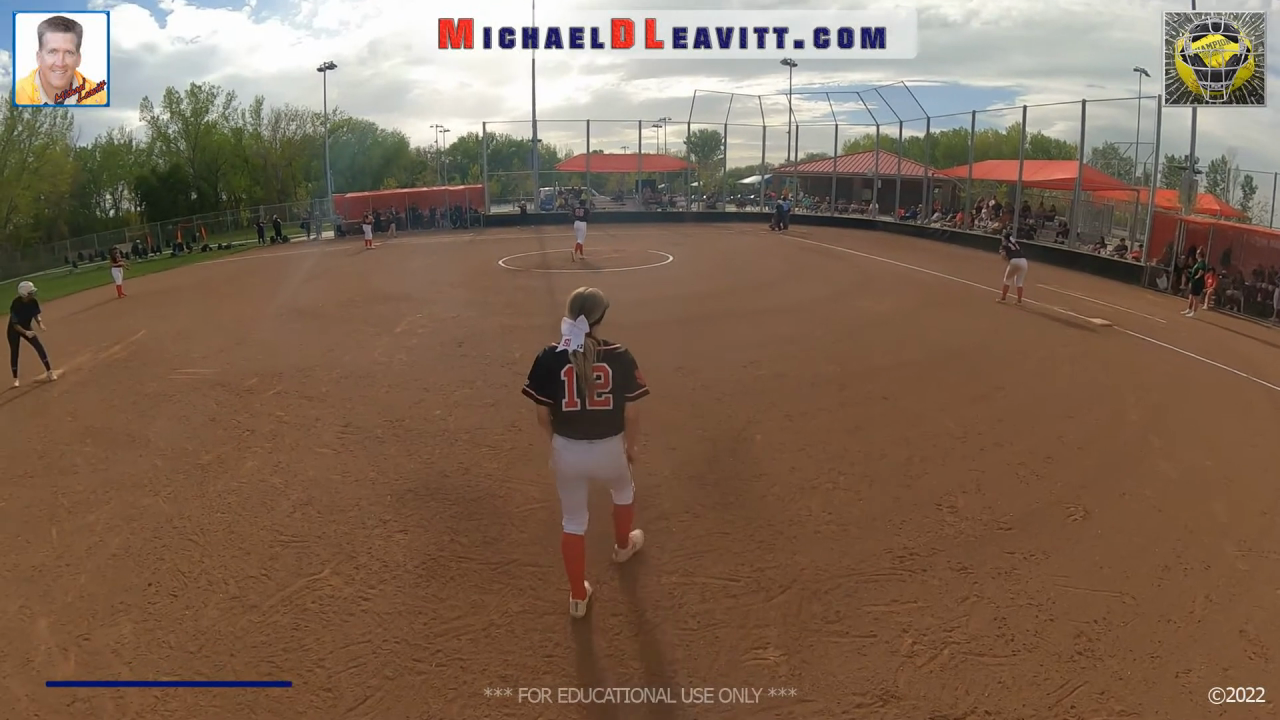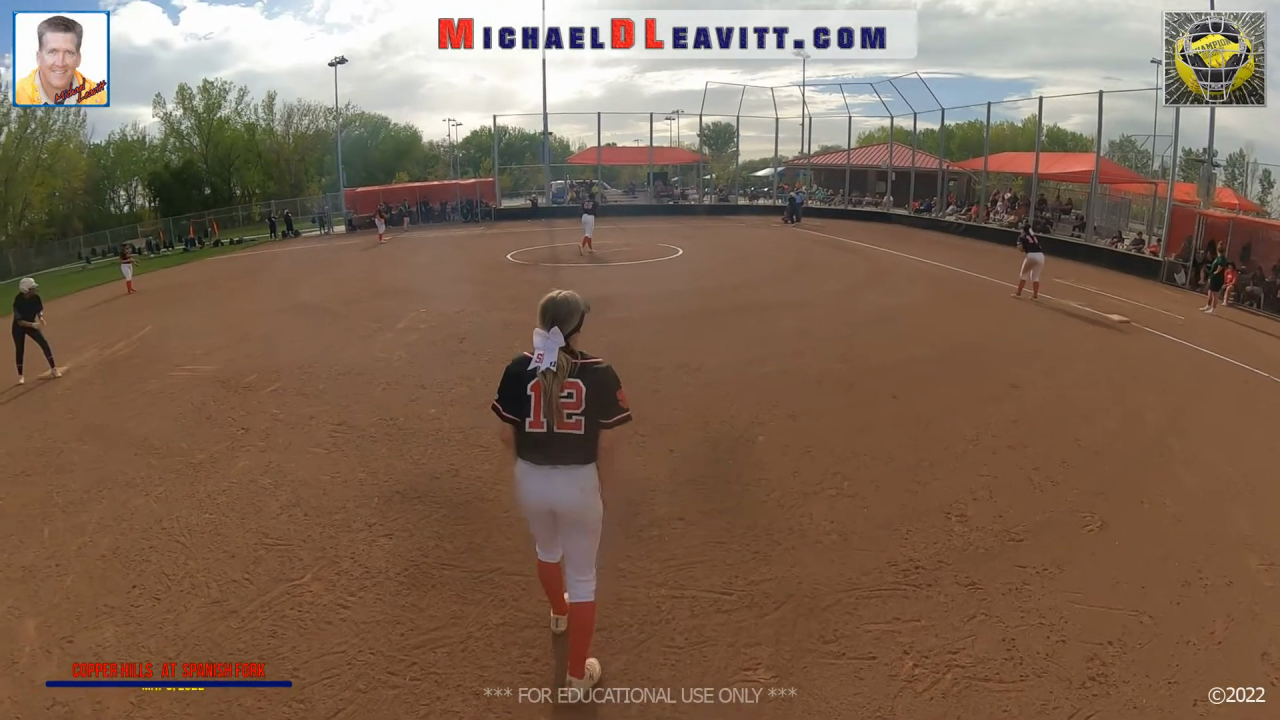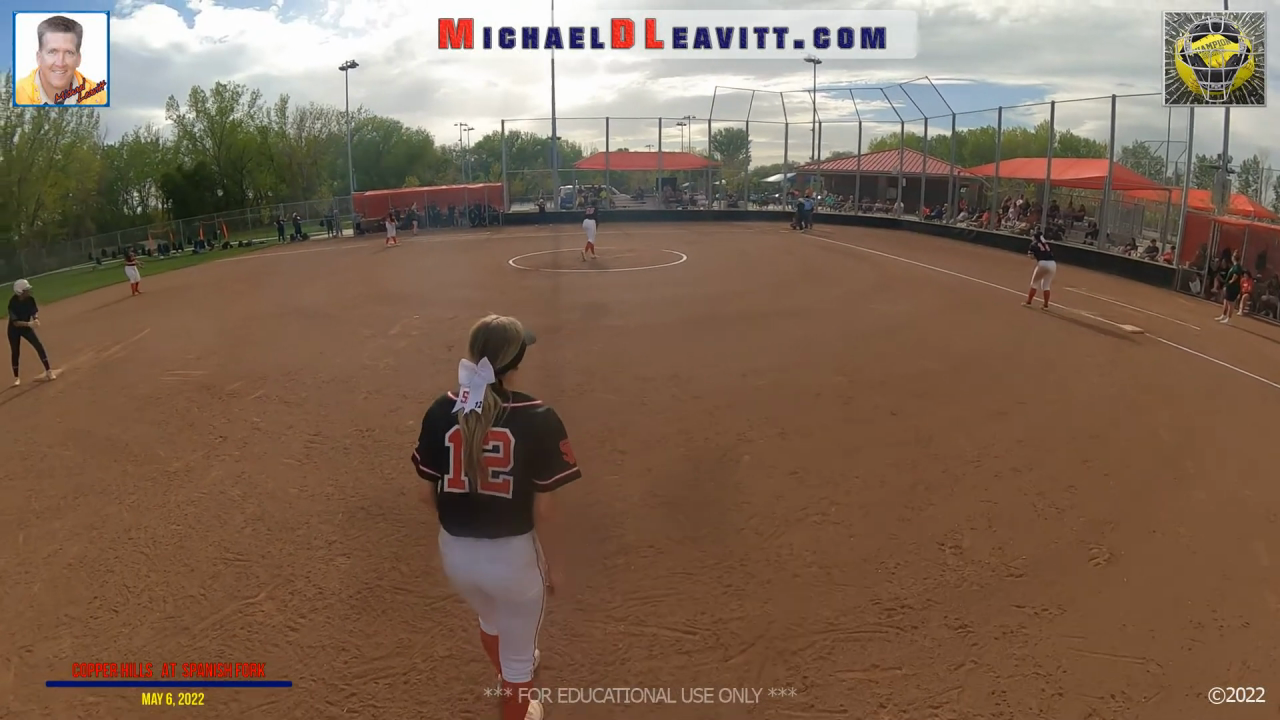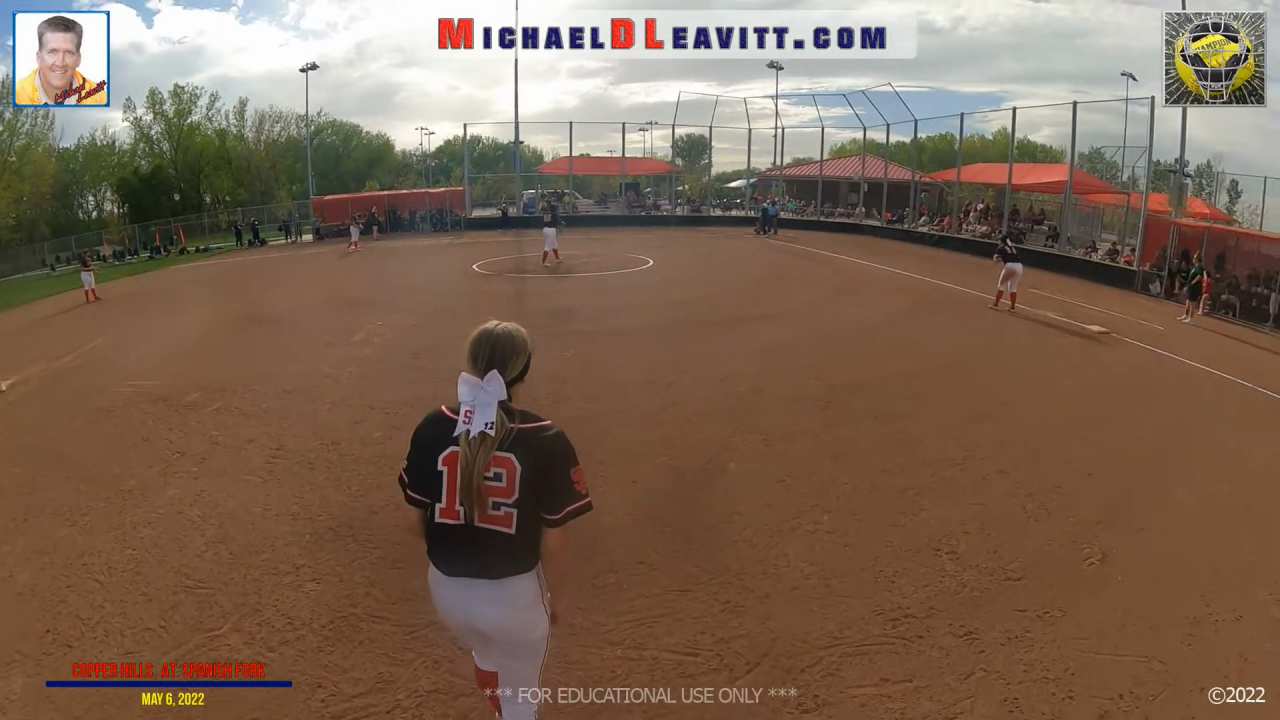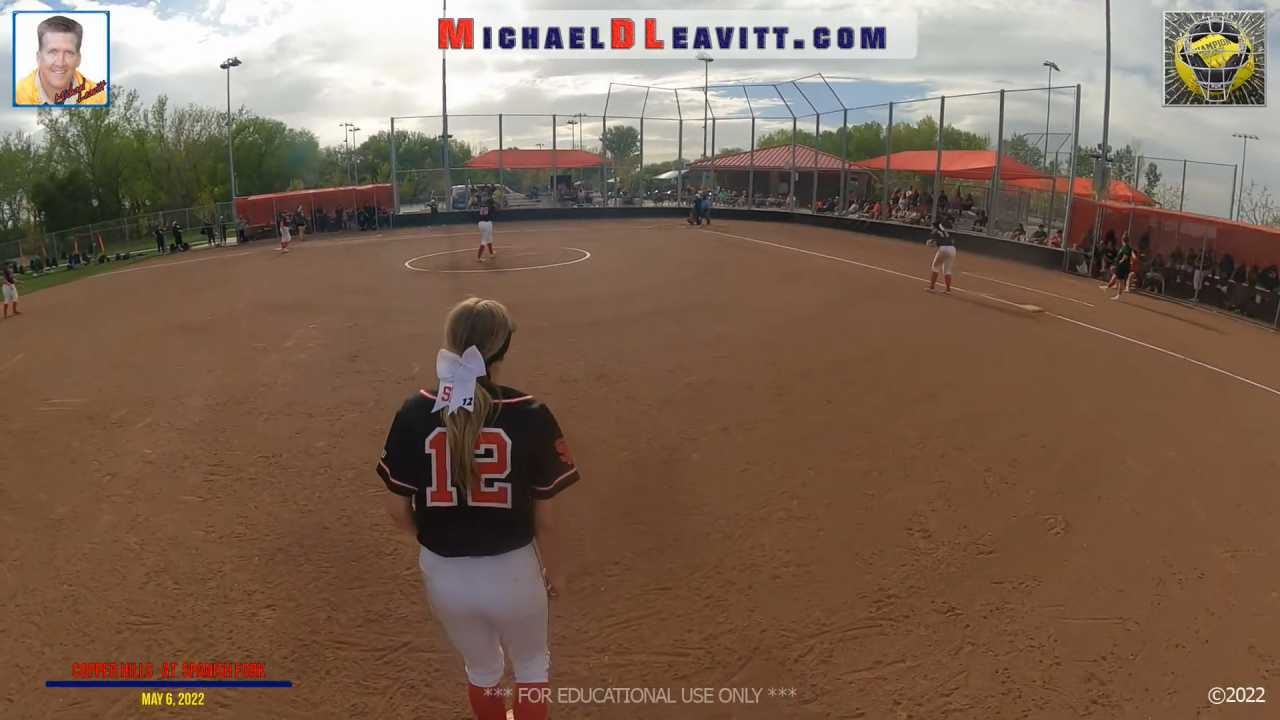
dt=0.5s
person 1, frame 1
left shoulder: (549, 358)
right shoulder: (619, 357)
left elbow: (542, 414)
right elbow: (630, 414)
right wrist: (631, 446)
left hip: (566, 451)
right hip: (608, 448)
left knee: (573, 522)
right knee: (623, 490)
right ankle: (623, 545)
person 1, frame 2
left shoulder: (519, 369)
right shoulder: (599, 374)
left elbow: (507, 435)
right elbow: (606, 443)
right wrist: (603, 483)
left hip: (530, 480)
right hip: (579, 482)
left knee: (548, 550)
right knee: (582, 578)
left ankle: (559, 613)
right ankle: (577, 675)
person 1, frame 3
left shoulder: (441, 412)
right shoulder: (538, 419)
left elbow: (428, 494)
right elbow: (542, 510)
right wrist: (551, 562)
left hip: (455, 552)
right hip: (513, 555)
left knee: (489, 620)
right knee: (518, 656)
left ankle: (507, 677)
person 1, frame 4
left shoulder: (433, 429)
right shoulder: (547, 442)
left elbow: (415, 519)
right elbow: (552, 544)
right wrist: (556, 595)
left hip: (448, 588)
right hip: (514, 593)
left knee: (486, 656)
person 1, frame 5
left shoulder: (414, 414)
right shoulder: (530, 417)
left elbow: (398, 511)
right elbow: (545, 517)
right wrist: (555, 570)
left hip: (443, 575)
right hip: (511, 572)
left knee: (481, 670)
right knee: (531, 666)
